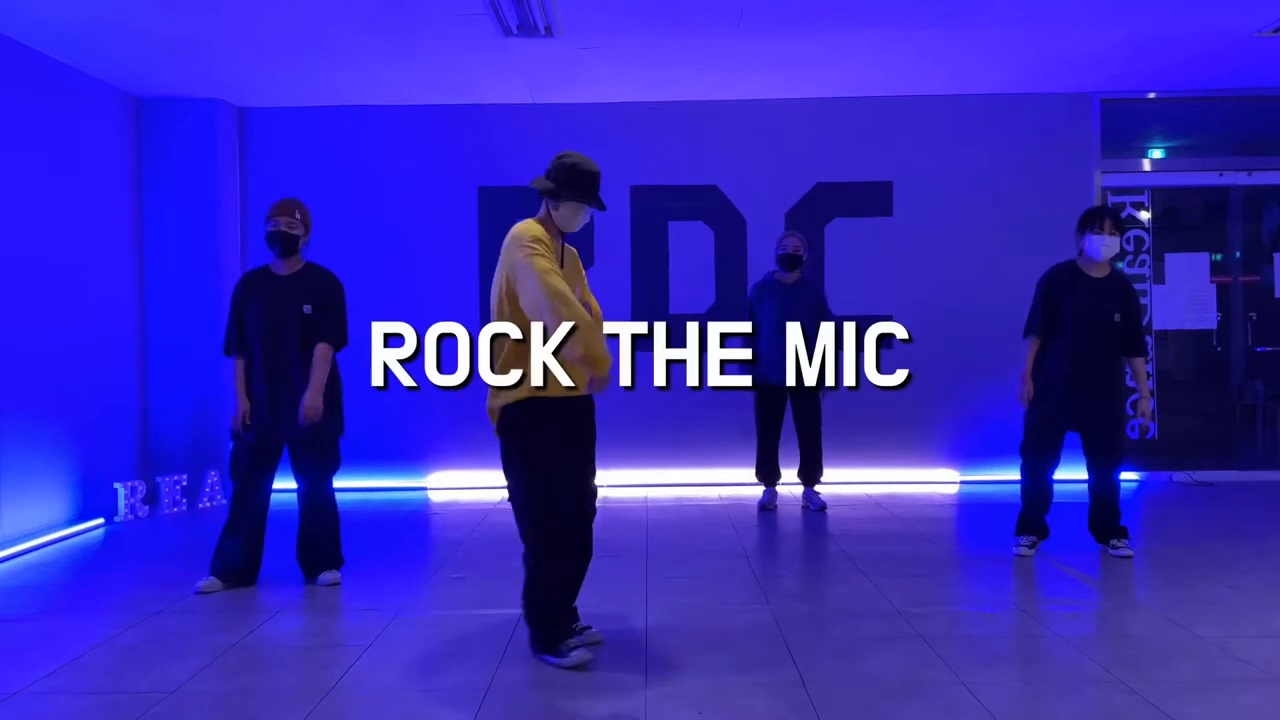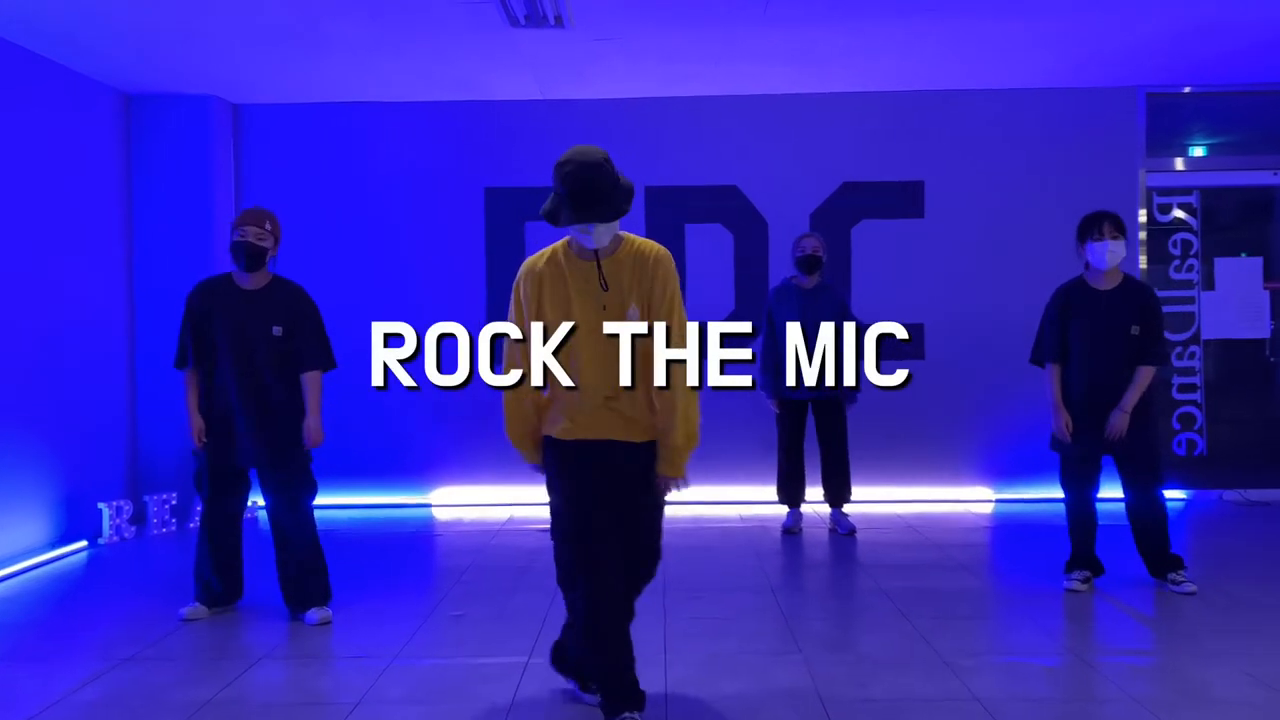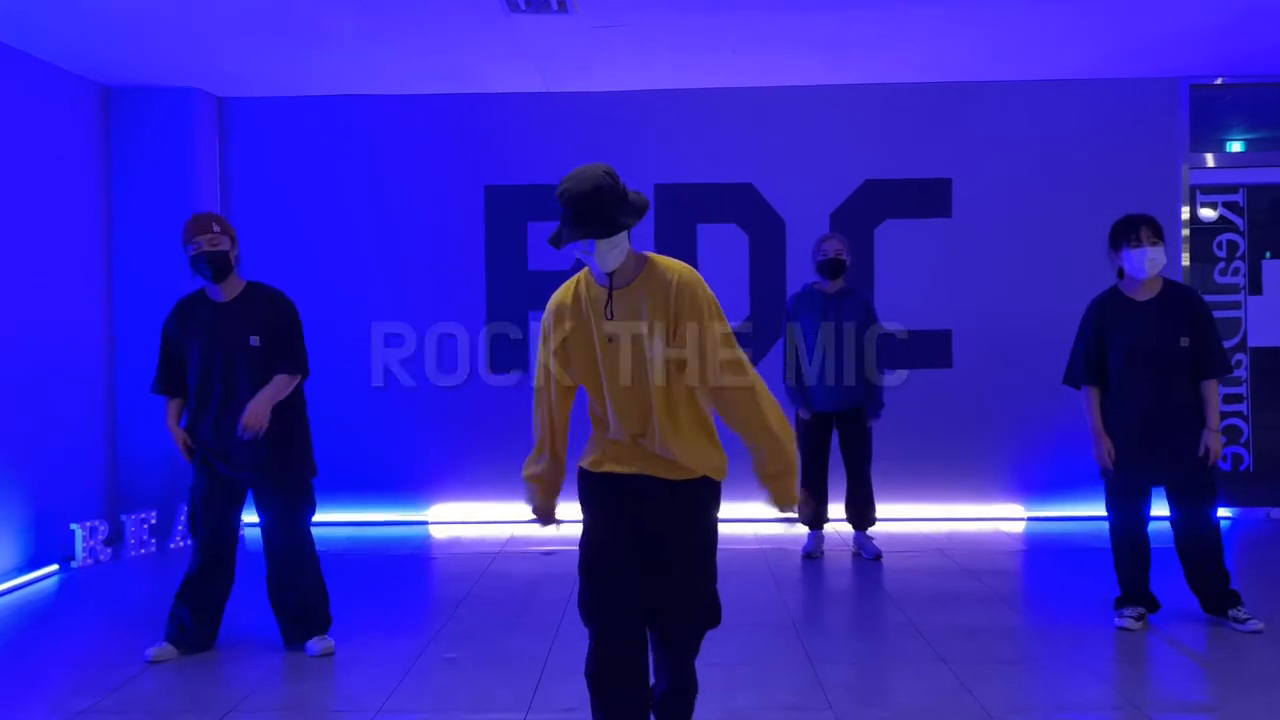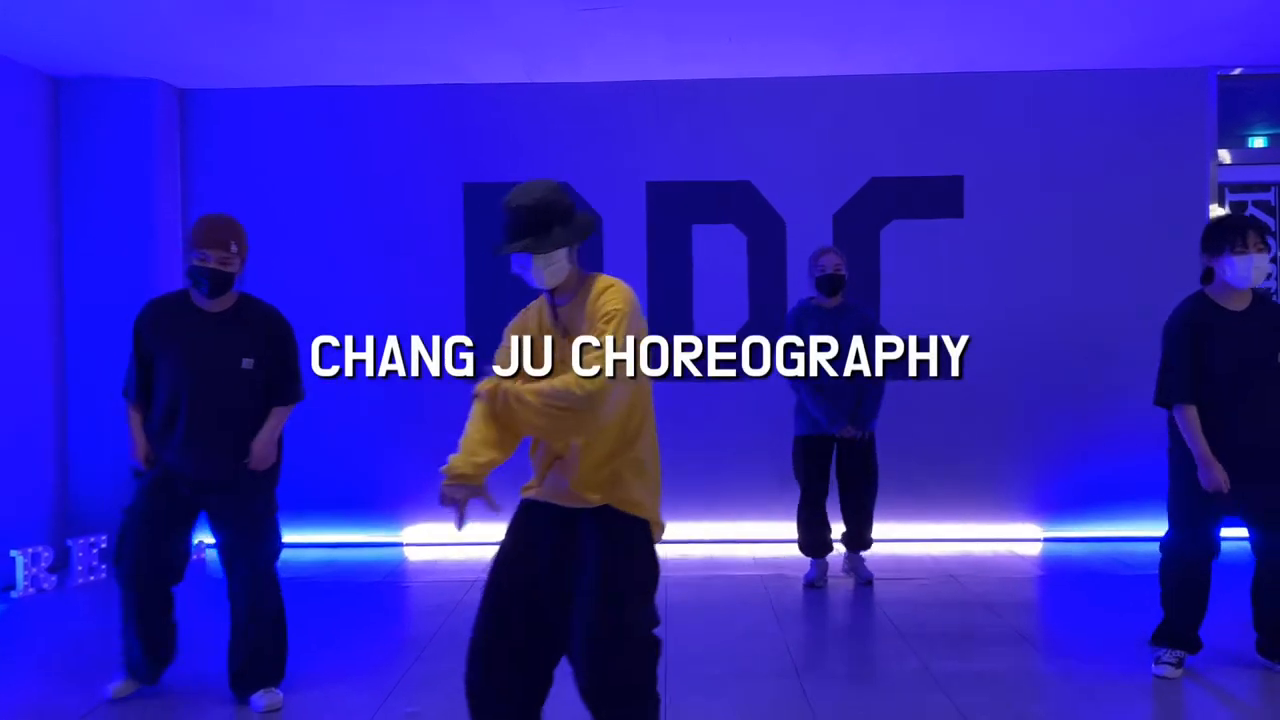
dt=0.7s
person 1, frame 1
left shoulder: (568, 255)
right shoulder: (526, 239)
left elbow: (584, 323)
right elbow: (549, 306)
left wrist: (591, 316)
right wrist: (593, 356)
left hip: (568, 397)
right hip: (527, 402)
left knee: (576, 515)
right knee: (547, 519)
left ankle: (557, 616)
person 1, frame 2
left shoulder: (653, 260)
right shoulder: (537, 273)
left elbow: (673, 361)
right elbow: (522, 368)
left wrist: (674, 451)
right wrist: (528, 443)
left hip: (642, 443)
right hip: (571, 443)
left knee: (636, 565)
right knee: (592, 575)
left ankle: (579, 661)
person 1, frame 3
left shoulder: (681, 284)
right shoulder: (565, 306)
left elbow: (734, 383)
right elbow: (552, 397)
left wrist: (777, 469)
right wrist: (543, 480)
left hip: (687, 475)
right hip: (610, 480)
left knee: (683, 620)
right knee: (612, 632)
person 1, frame 4
left shoulder: (613, 300)
right shoulder: (525, 324)
left elbow: (590, 397)
right elbow: (493, 401)
left wrist: (506, 393)
right wrist: (468, 467)
left hip: (615, 504)
right hip: (547, 504)
left knee: (611, 670)
right knee: (497, 660)
person 2, frame 1
left shoulder: (324, 284)
right shoulder: (249, 286)
left elbow: (326, 344)
right elbow: (239, 348)
left wrist: (315, 390)
right wrist: (240, 396)
left hip: (310, 405)
right hip: (261, 405)
left knee: (316, 485)
right knee: (247, 487)
left ankle: (322, 564)
person 2, frame 2
left shoulder: (294, 300)
right shoulder: (205, 296)
left elbow: (311, 366)
right elbow: (193, 363)
left wrist: (312, 416)
right wrist: (194, 412)
left hip: (279, 426)
right hip: (221, 424)
left knee: (291, 510)
right knee: (218, 510)
left ankle: (309, 598)
right ankle: (215, 593)
person 2, frame 3
left shoulder: (273, 305)
right shoulder: (183, 316)
left elbow: (292, 369)
right elbow: (175, 382)
left wrist: (263, 401)
right wrist: (175, 424)
left hip: (277, 444)
right hip: (214, 447)
left knee: (288, 535)
right knee: (209, 539)
left ankle: (309, 627)
right ankle: (186, 634)
person 2, frame 4
left shoulder: (267, 324)
right shoulder: (157, 317)
left elbow: (287, 392)
right elbow: (139, 389)
left wrist: (269, 433)
right wrist: (139, 436)
left hip: (242, 472)
right hip: (170, 466)
left knee: (252, 574)
right knee: (137, 559)
left ankle: (259, 678)
right ankle: (143, 665)
person 3, frame 1
left shoulder: (1123, 289)
right shoulder: (1057, 279)
left elbow: (1134, 347)
right elbow: (1036, 331)
left wrist: (1144, 393)
right wrist: (1027, 375)
left hip: (1103, 390)
right hip: (1052, 386)
left knee: (1106, 463)
right knee: (1038, 460)
left ankle: (1109, 531)
right ankle: (1030, 530)
person 3, frame 2
left shoulder: (1142, 297)
right shoulder: (1066, 297)
left elbow: (1150, 361)
right elbow: (1052, 359)
left wrist: (1125, 408)
right wrist: (1057, 408)
left hip: (1129, 412)
right hip: (1078, 414)
left knee: (1145, 489)
right knee: (1078, 492)
left ankle: (1165, 565)
right ankle: (1082, 564)
person 3, frame 3
left shoulder: (1188, 304)
right shoulder: (1102, 310)
left elbow: (1209, 372)
right elbow: (1089, 379)
left wrist: (1213, 426)
right wrist: (1098, 433)
left hip: (1185, 433)
right hip: (1125, 437)
left knee: (1198, 518)
right knee: (1127, 521)
left ankle: (1222, 600)
right ankle: (1135, 600)
person 3, frame 4
right shoulder: (1189, 319)
right elbow: (1179, 399)
right wrist: (1204, 458)
right hip: (1205, 463)
right knee: (1189, 549)
right ankle: (1174, 640)
person 4, frame 1
left shoulder: (813, 292)
right shoulder: (760, 290)
right elbow: (751, 334)
right wrist: (750, 374)
right hip: (769, 377)
left knee: (809, 433)
right knee: (767, 433)
left ankle: (810, 489)
right ankle: (769, 489)
person 4, frame 2
left shoulder: (835, 298)
right shoulder: (778, 296)
left elbow: (847, 345)
right elbow: (769, 345)
left wrist: (848, 391)
right wrist: (770, 388)
left hip: (828, 389)
right hip: (790, 389)
left knee: (835, 450)
right knee: (790, 451)
left ankle: (837, 511)
right ankle: (793, 511)
person 4, frame 3
left shoulder: (861, 304)
right shoulder: (799, 303)
left elbow: (873, 358)
right elbow: (789, 356)
left wrist: (875, 404)
right wrist: (797, 399)
left hip: (854, 404)
right hip: (813, 404)
left knee: (859, 469)
right knee: (813, 471)
left ankle: (861, 534)
right ankle: (815, 533)
person 4, frame 4
left shoulder: (861, 319)
right shoulder: (798, 318)
left elbow: (875, 373)
right elbow: (800, 377)
left wrist: (864, 418)
right wrist: (832, 418)
left hip: (857, 425)
right hip: (813, 425)
left knee: (862, 492)
right knee: (812, 497)
left ankle: (854, 555)
right ankle: (817, 560)
